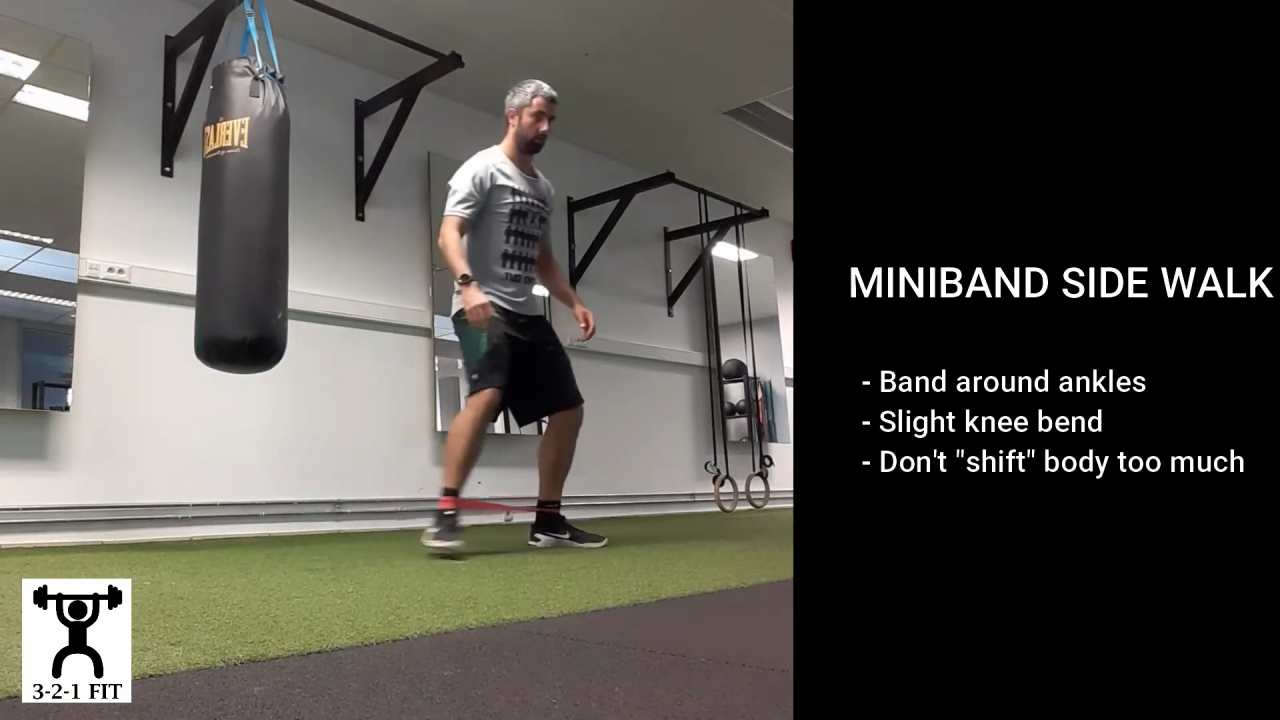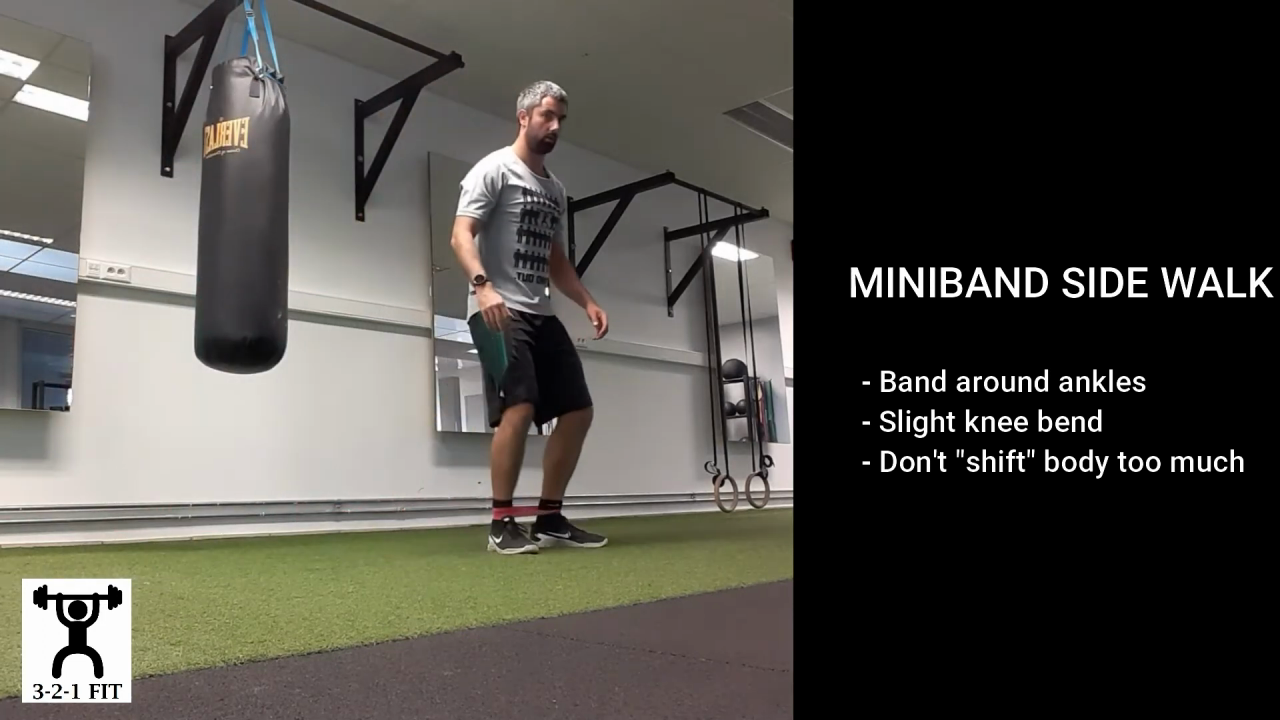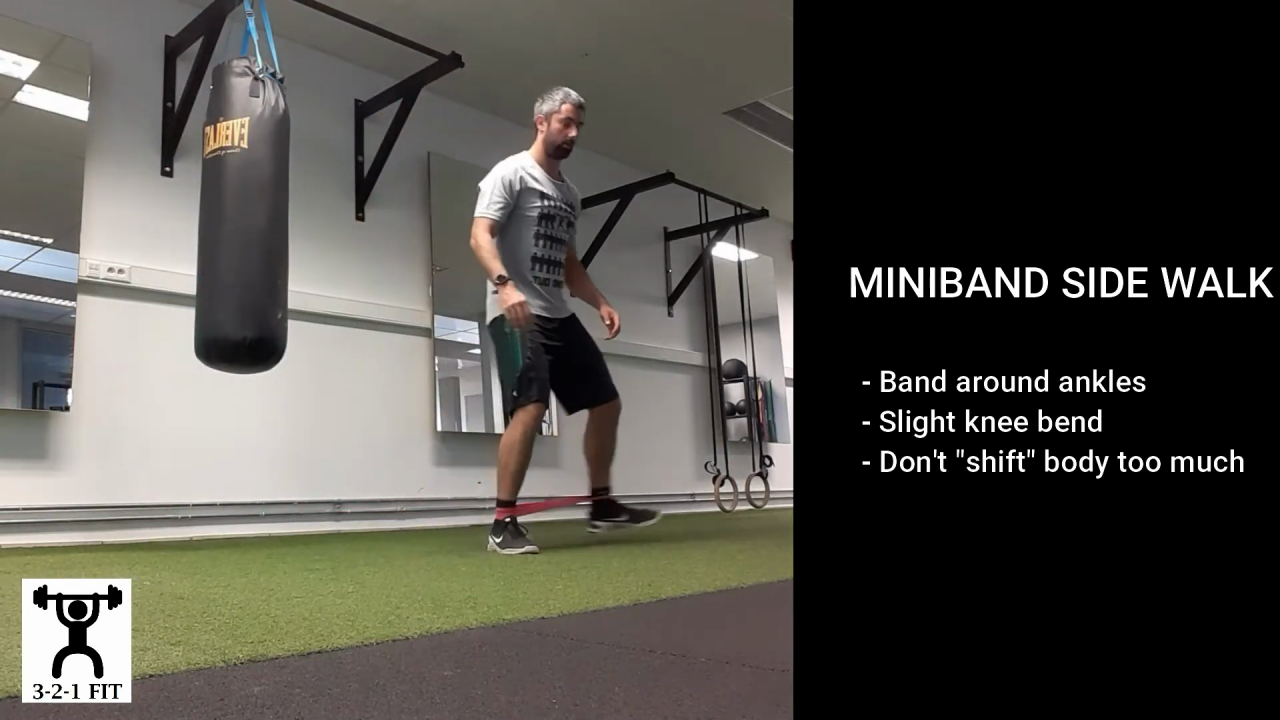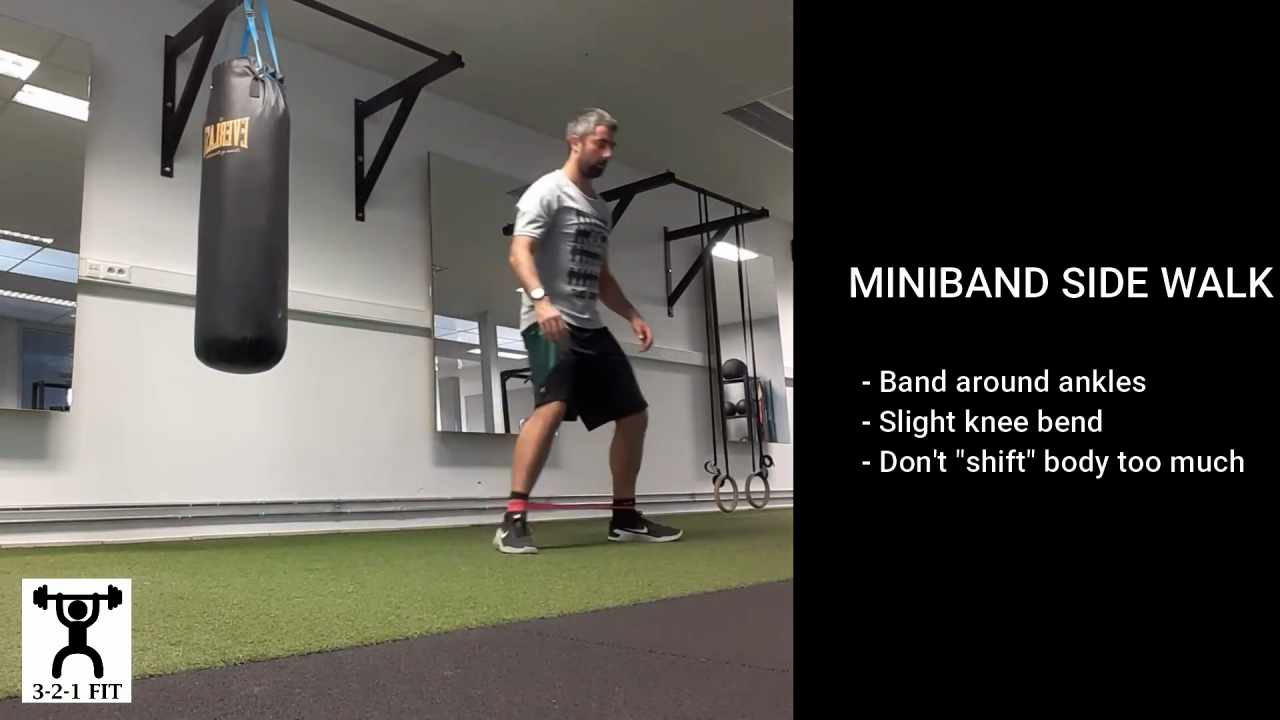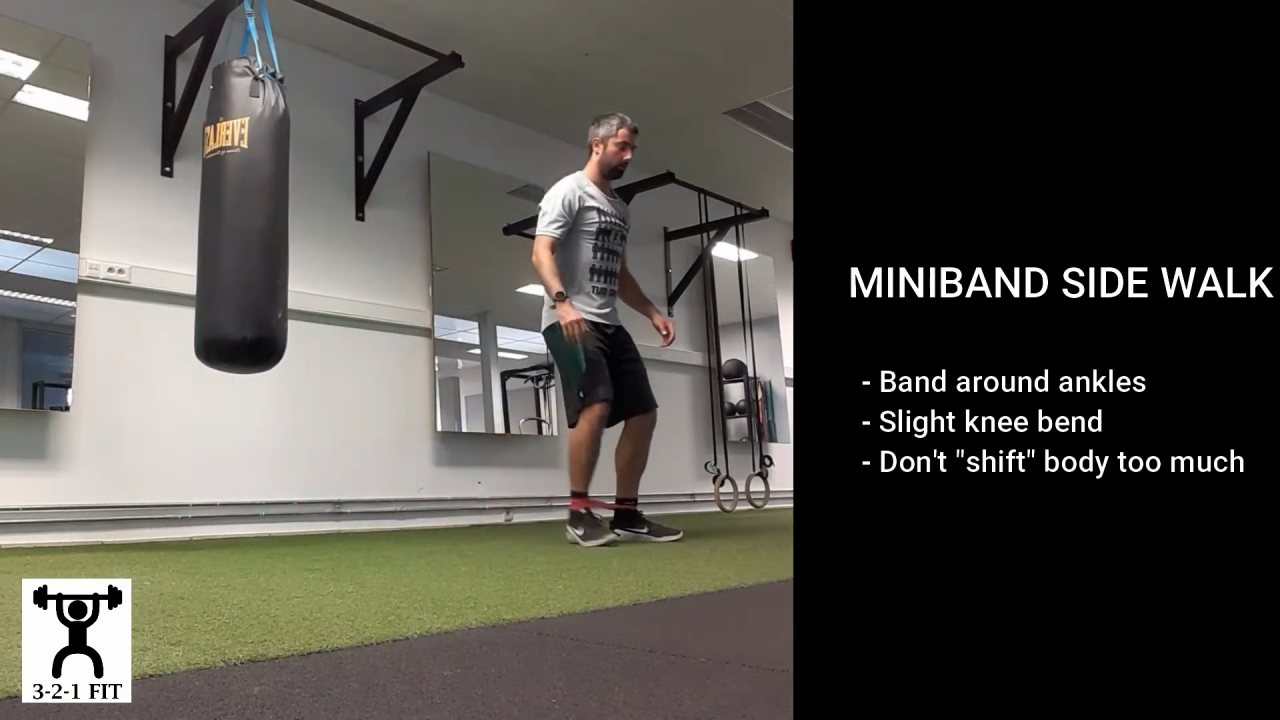
dt=0.3s
person 1, frame 1
left shoulder: (543, 187)
right shoulder: (483, 169)
right elbow: (449, 233)
left wrist: (575, 303)
right wrist: (467, 284)
left hip: (528, 313)
right hip: (485, 311)
left knee: (568, 410)
right knee: (486, 395)
left ankle: (548, 520)
right ankle: (445, 512)
person 1, frame 2
left shoulder: (555, 187)
right shoulder: (494, 169)
right elbow: (461, 234)
left wrist: (587, 302)
right wrist: (482, 284)
left hip: (541, 314)
right hip: (499, 313)
left knee: (577, 411)
right knee: (520, 408)
left ankle: (549, 520)
right ankle: (502, 522)
person 1, frame 3
left shoulder: (568, 191)
right shoulder: (512, 172)
right elbow: (481, 236)
left wrist: (601, 302)
right wrist: (504, 285)
left hip: (559, 315)
right hip: (518, 315)
left knee: (606, 402)
right knee: (530, 408)
left ankle: (602, 505)
right ankle: (503, 523)
person 1, frame 4
left shoulder: (601, 208)
right shoulder: (548, 191)
right elbow: (520, 252)
left wrist: (632, 315)
right wrist: (540, 300)
left hip: (591, 326)
right hip: (550, 324)
left knee: (633, 414)
right knee: (553, 405)
left ankle: (624, 516)
right ankle: (514, 519)
person 1, frame 5
left shoulder: (620, 207)
right shoulder: (569, 191)
right elbow: (541, 252)
left wrist: (652, 311)
right wrist: (561, 301)
left hip: (608, 323)
right hip: (572, 322)
left knee: (642, 414)
right knee: (595, 406)
left ankle: (626, 514)
right ankle: (579, 512)
